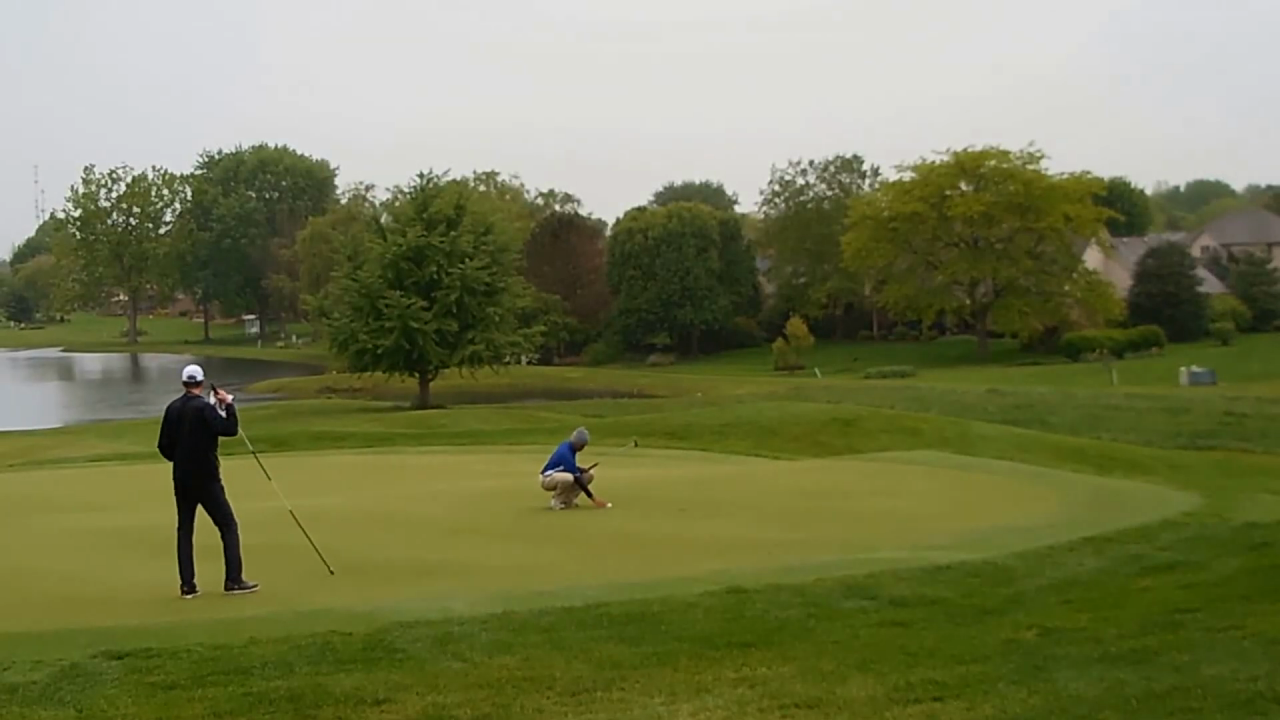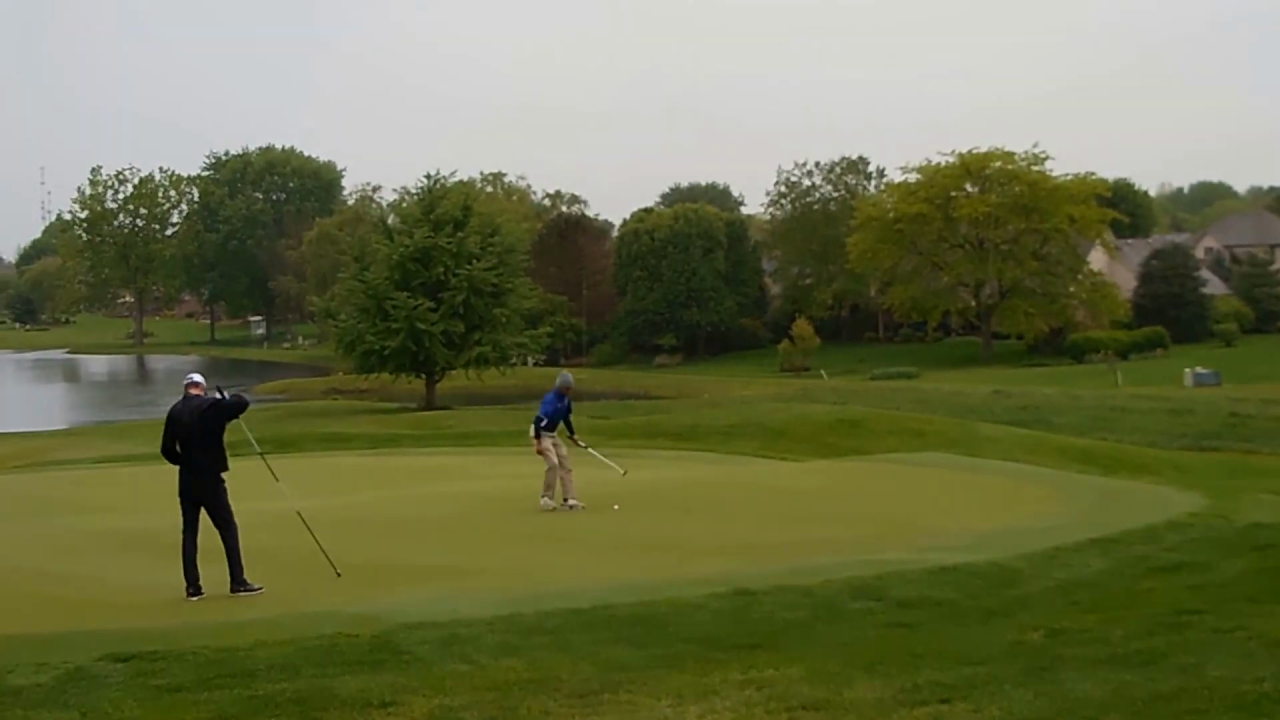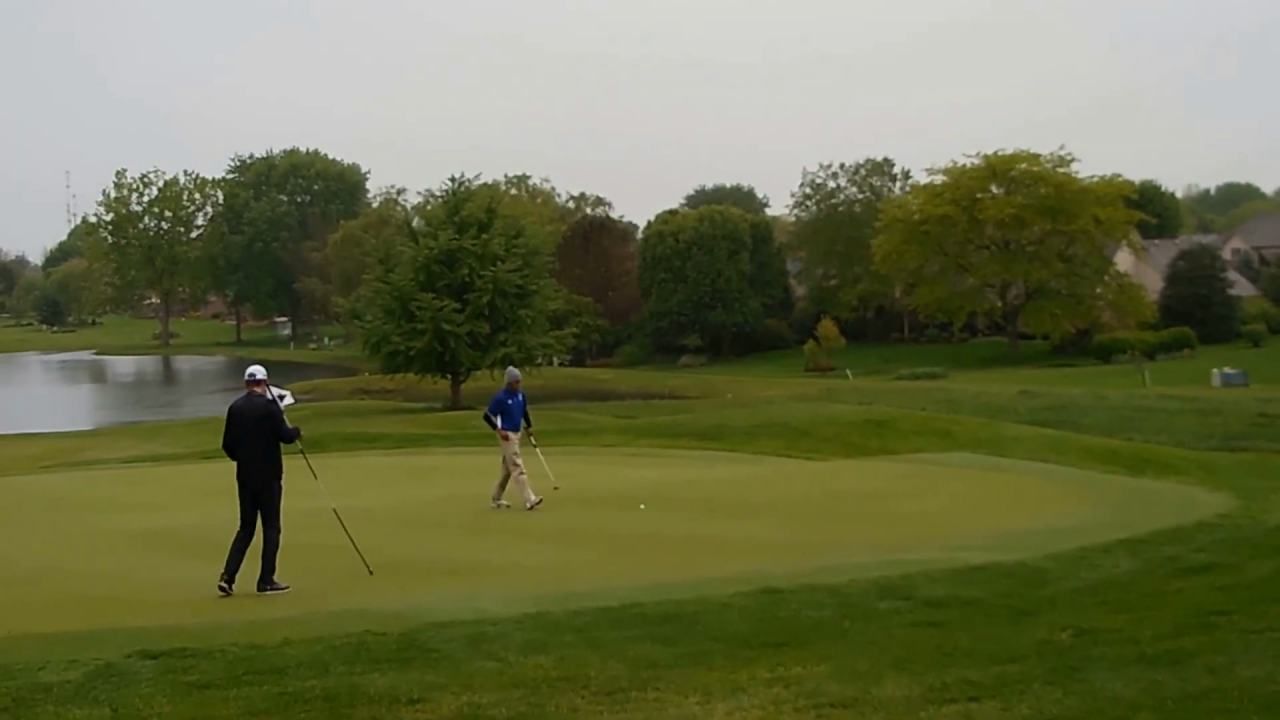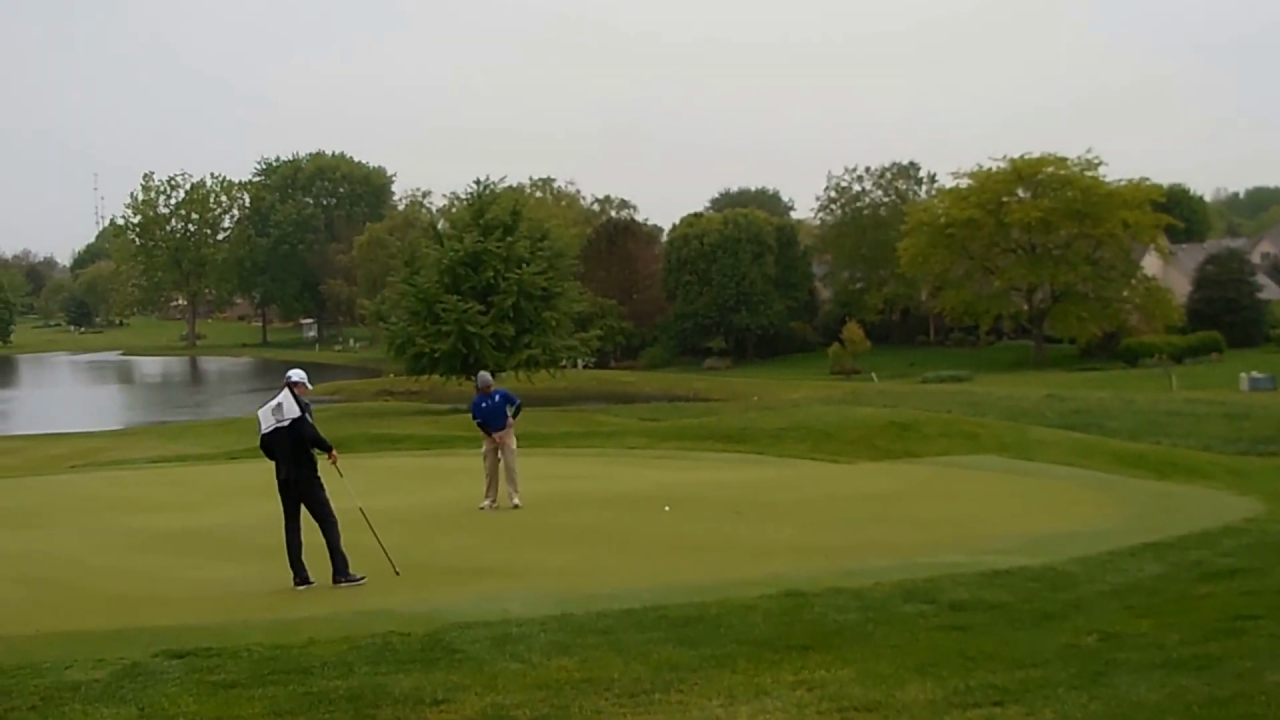
dt=1s
person 1, frame 1
left shoulder: (173, 408)
right shoulder: (204, 407)
left elbow: (163, 445)
right elbow: (231, 430)
right wrist: (228, 405)
left hip: (182, 479)
right hip: (206, 478)
left knee: (184, 530)
right knee: (228, 525)
left ankle: (187, 585)
right ankle: (233, 580)
person 1, frame 2
left shoulder: (174, 411)
right shoulder: (209, 406)
left elbow: (167, 449)
right elbow: (242, 403)
right wrist: (228, 398)
left hip: (187, 481)
right hip: (209, 479)
left knee: (189, 533)
right knee: (228, 528)
left ankle: (193, 586)
right ankle: (238, 582)
person 1, frame 3
left shoulder: (235, 407)
right shoulder: (269, 405)
left elbow: (227, 444)
right elbow: (284, 436)
right wrist: (296, 431)
left hip: (245, 475)
right hip: (268, 474)
left knee: (245, 527)
right knee: (271, 527)
left ankle: (228, 576)
right ankle: (265, 580)
person 1, frame 4
right shoulder: (300, 405)
left elbow: (265, 444)
right elbow: (310, 434)
right wrist: (329, 449)
left hip: (284, 476)
right hip: (304, 474)
left knee: (292, 525)
right knee: (328, 521)
left ankle: (300, 576)
right ankle: (340, 573)
